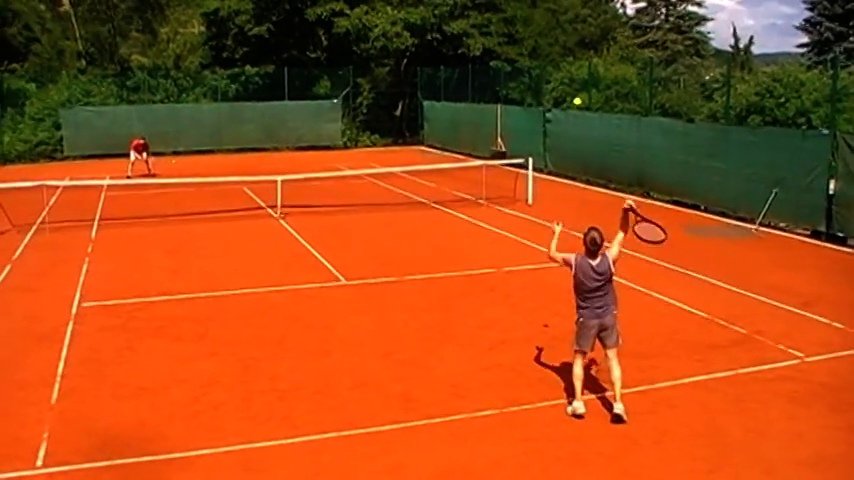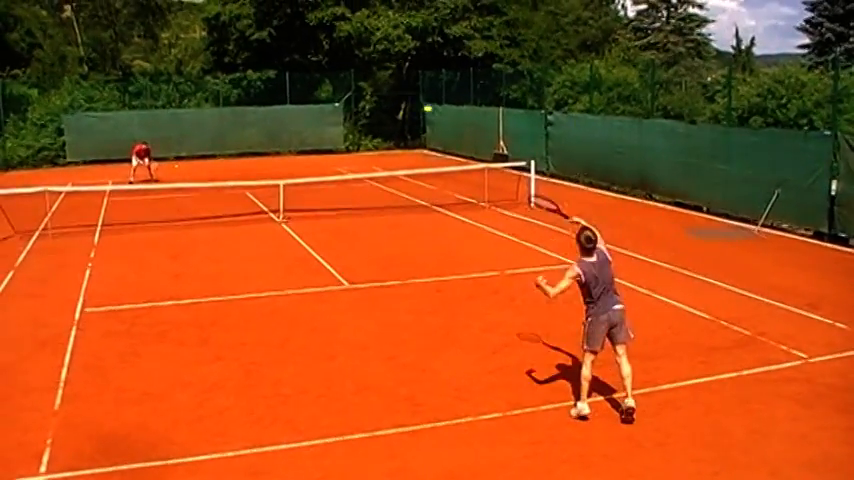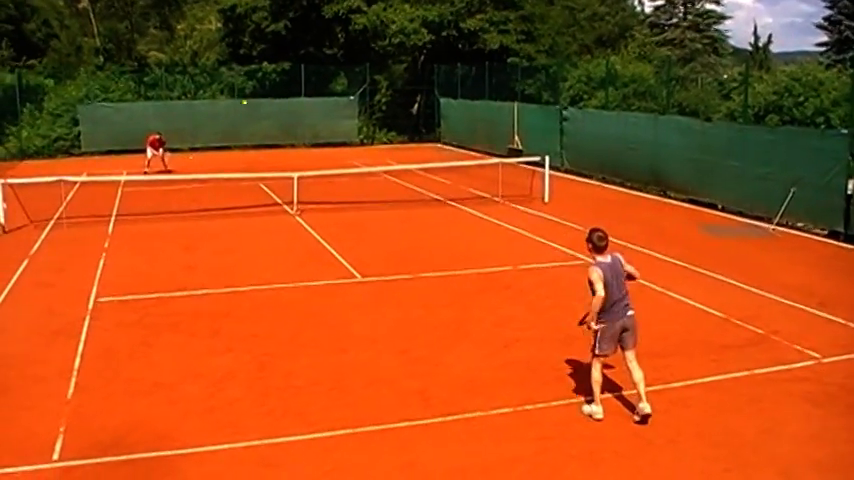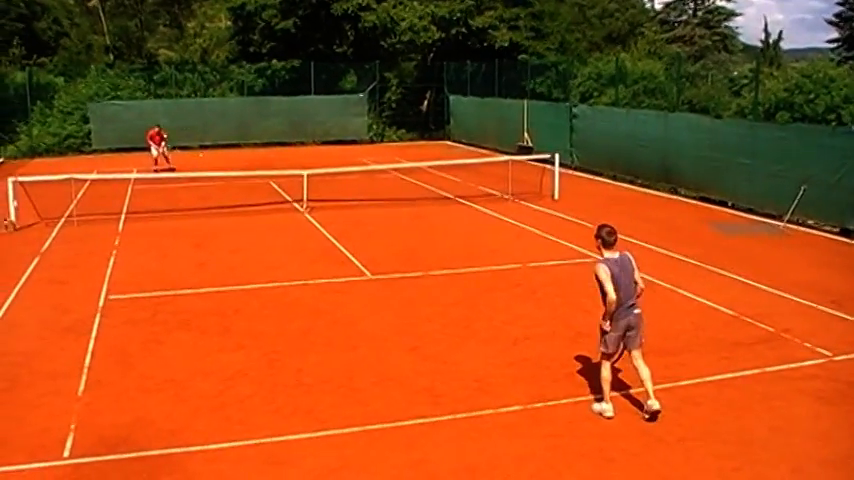
dt=0.3s
person 1, frame 1
left shoulder: (575, 262)
right shoulder: (609, 259)
left elbow: (552, 253)
right elbow: (621, 234)
left wrist: (556, 233)
right wrist: (625, 212)
left hip: (586, 319)
right hip: (609, 317)
left knee: (579, 360)
right knee: (613, 360)
left ankle: (578, 403)
right ankle: (617, 405)
person 1, frame 2
left shoulder: (577, 269)
right shoulder: (603, 251)
left elbow: (552, 293)
right elbow: (596, 236)
left wrist: (541, 283)
right wrist: (581, 222)
left hip: (596, 317)
right hip: (617, 310)
left knee: (588, 360)
right knee: (622, 357)
left ankle: (582, 404)
right ankle: (629, 398)
person 1, frame 3
left shoulder: (595, 270)
right shoulder: (618, 258)
left elbow: (600, 295)
right elbow: (635, 275)
left wrist: (591, 318)
left hip: (608, 322)
right hip: (628, 317)
left knee: (596, 363)
right knee: (632, 362)
left ankle: (596, 407)
right ankle: (643, 404)
person 1, frame 4
left shoulder: (601, 266)
right shoulder: (627, 257)
left elbow: (611, 297)
right elbow: (641, 286)
left wrist: (605, 318)
left hip: (616, 320)
right hip: (634, 315)
left knee: (606, 362)
right knee: (638, 360)
left ankle: (606, 405)
right ankle: (652, 401)
